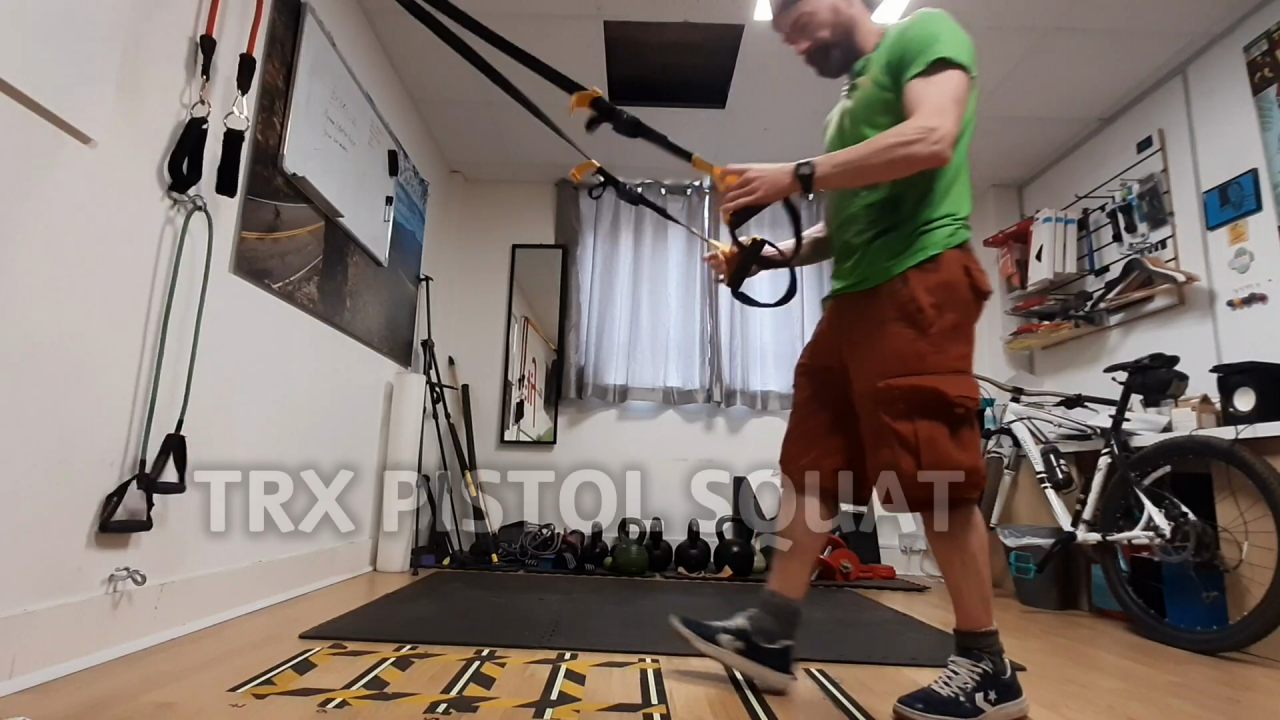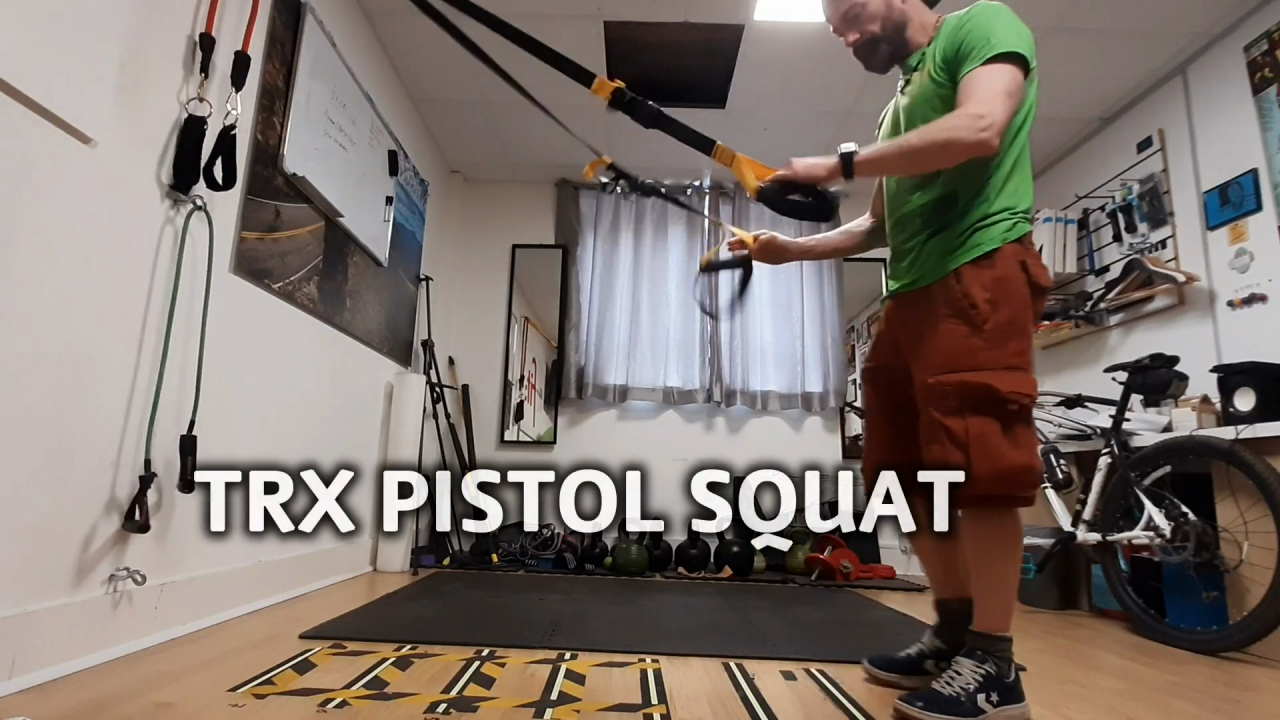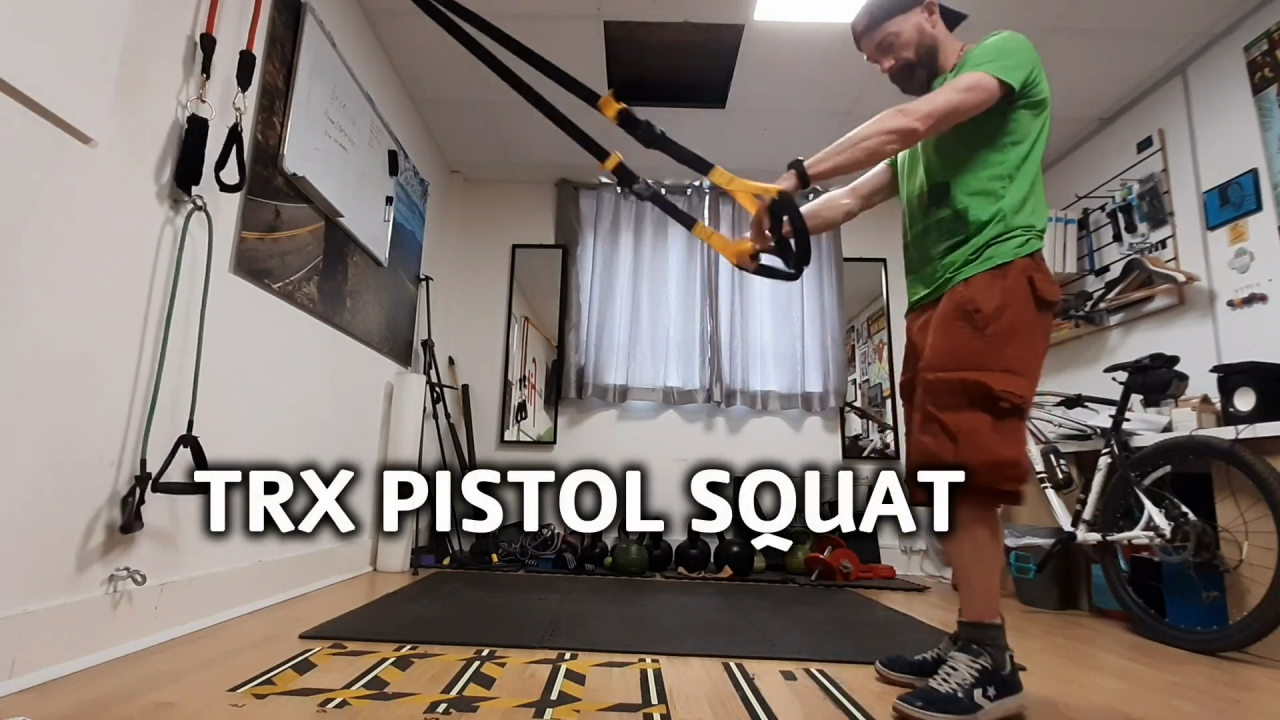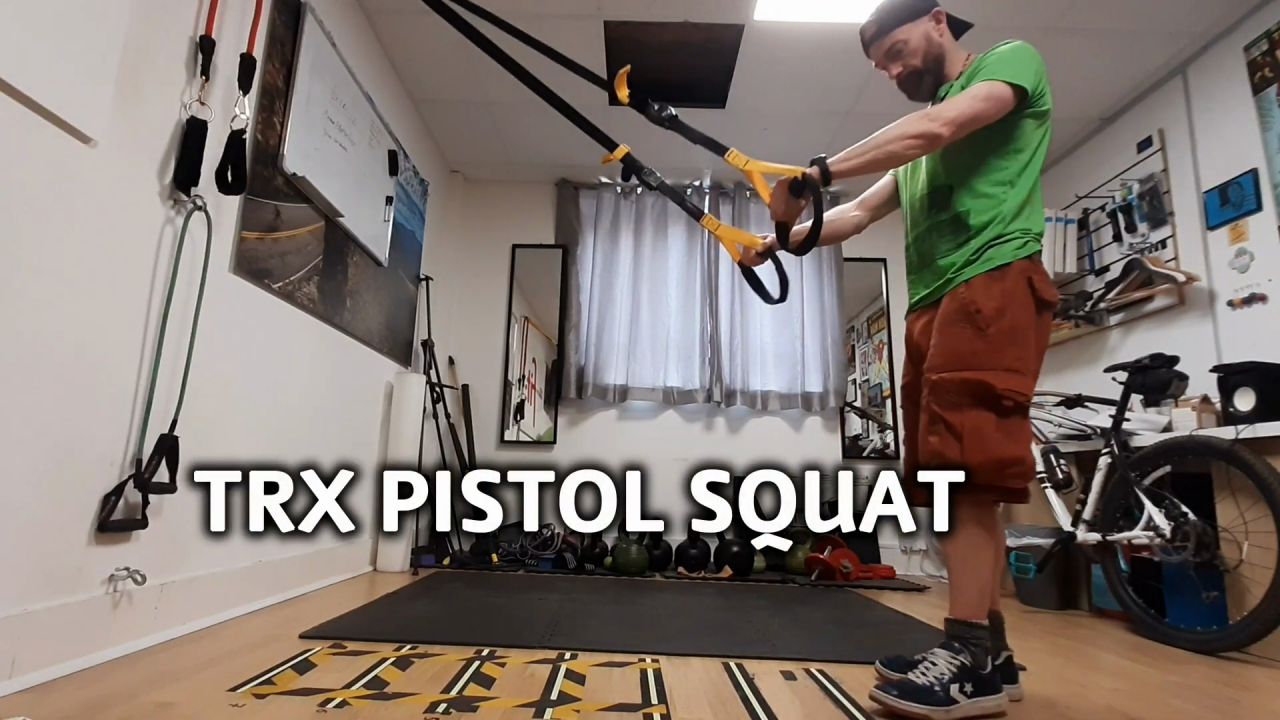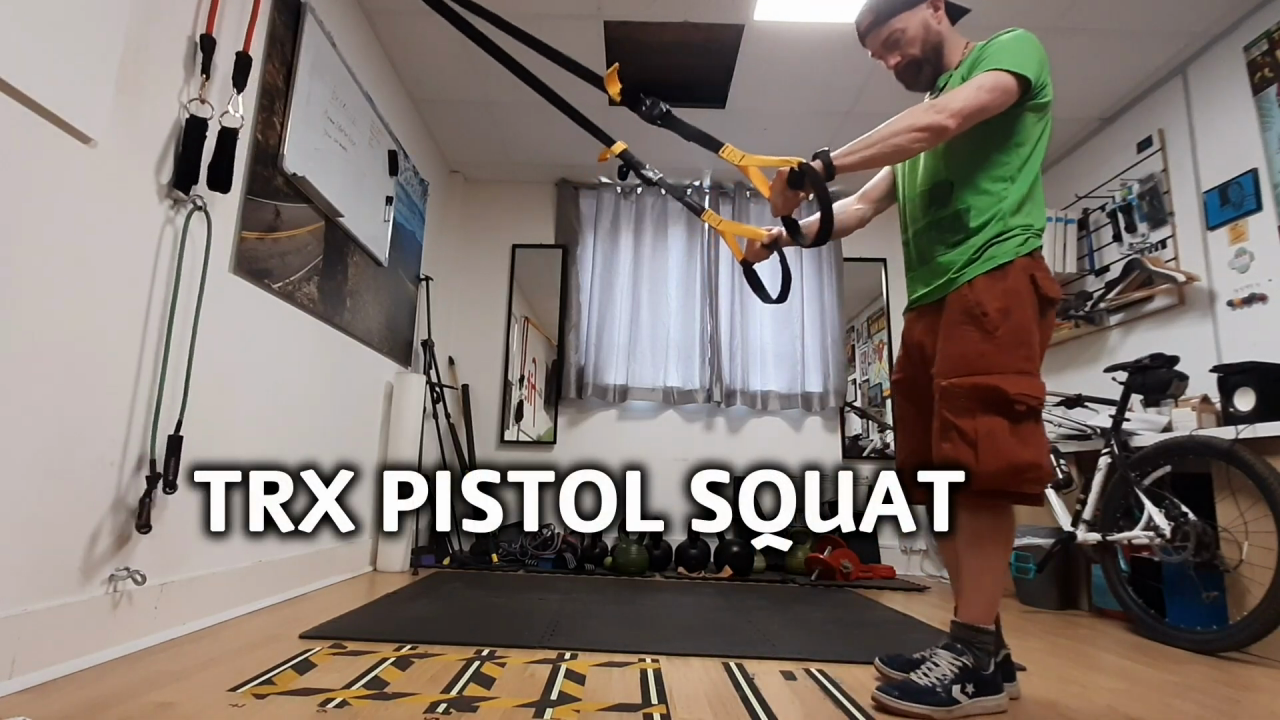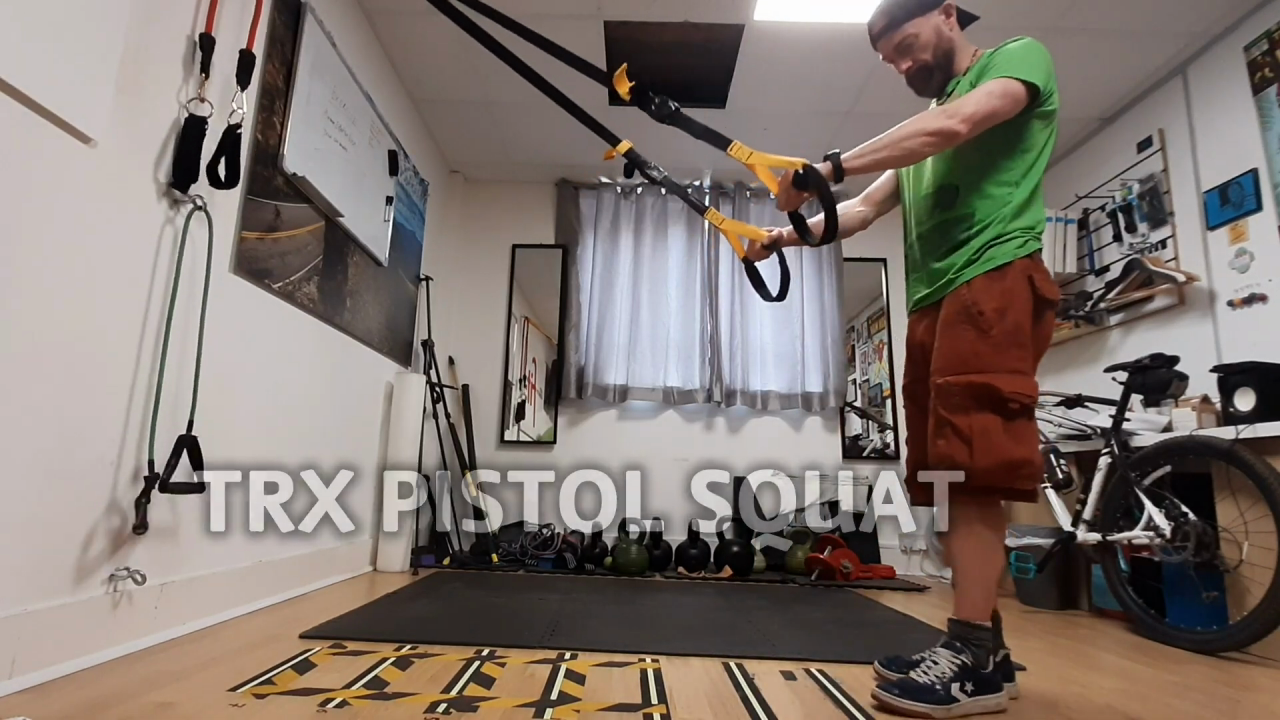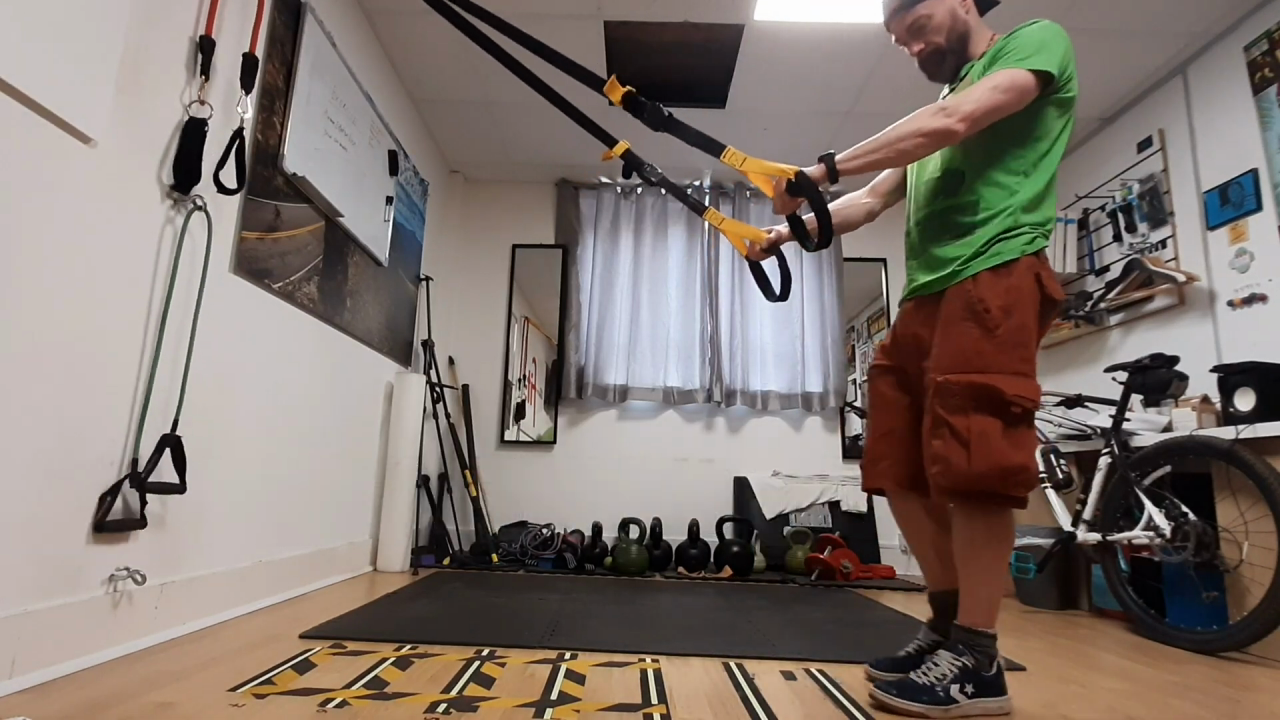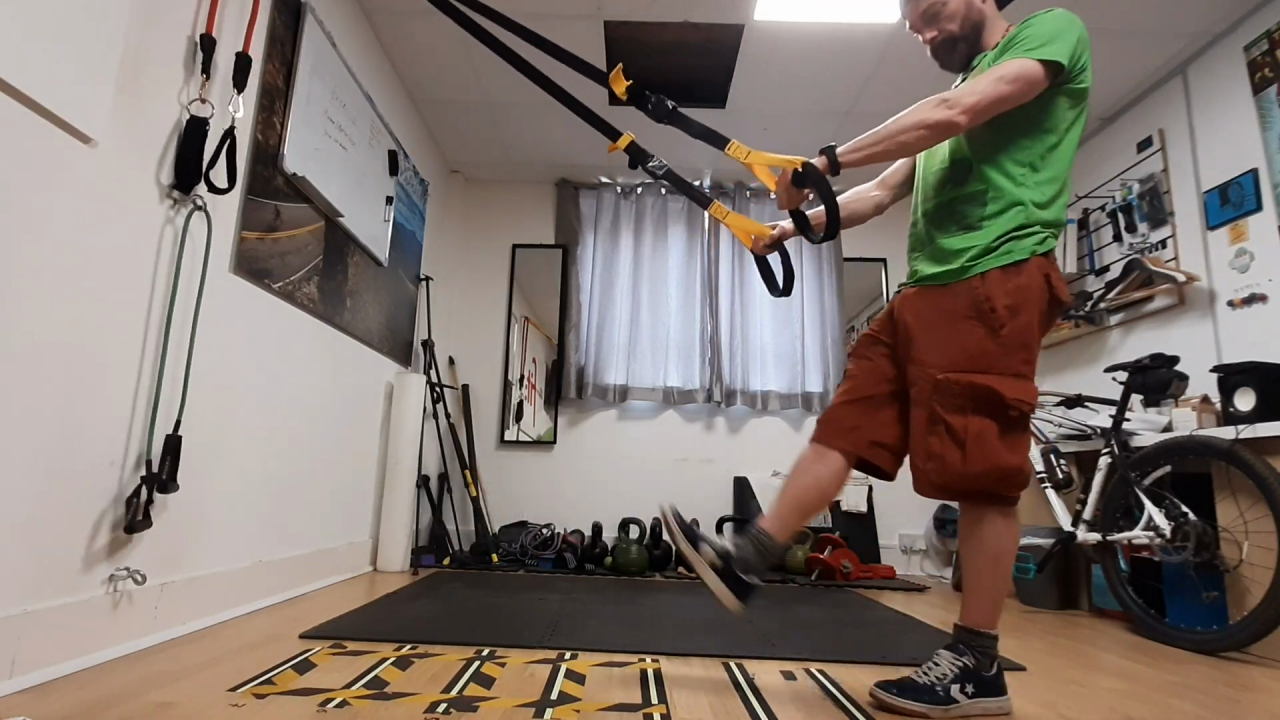
dt=0.5s
person 1, frame 1
right shoulder: (851, 103)
left elbow: (931, 140)
left wrist: (796, 175)
right wrist: (771, 253)
left hip: (918, 282)
right hip: (853, 298)
left knee: (937, 473)
right knee: (816, 466)
right ankle: (770, 633)
person 1, frame 2
right shoulder: (901, 104)
left elbow: (979, 130)
right elbow: (881, 225)
left wrist: (841, 164)
right wrist: (790, 248)
left hip: (977, 278)
right hip: (909, 296)
left knee: (979, 469)
right knee: (910, 472)
right ankle: (956, 634)
person 1, frame 3
right shoulder: (925, 132)
left elbow: (909, 124)
right elbow: (850, 202)
left wrist: (799, 172)
right wrist: (775, 231)
left hip: (995, 282)
right hip: (934, 302)
left knee: (965, 461)
right knee: (945, 472)
left ankle: (986, 662)
right ankle: (978, 645)
person 1, frame 4
left shoulder: (1014, 61)
right shoulder: (923, 145)
left elbow: (936, 128)
right elbow: (859, 214)
left wrist: (819, 170)
right wrist: (781, 241)
left hip: (993, 284)
right hip: (933, 304)
left knee: (971, 462)
right knee: (945, 474)
left ankle: (970, 660)
right ankle: (987, 646)
person 1, frame 5
right shoulder: (916, 131)
left elbow: (942, 120)
right elbow: (859, 207)
left wrist: (819, 165)
right wrist: (785, 235)
left hip: (993, 282)
right hip: (930, 301)
left knee: (981, 464)
right knee: (940, 471)
left ankle: (976, 660)
right ankle: (975, 643)
person 1, frame 6
left shoulder: (1020, 58)
right shoulder: (923, 130)
left elbow: (954, 125)
right elbow: (863, 210)
left wrist: (828, 166)
right wrist: (791, 234)
left hip: (995, 283)
right hip: (934, 304)
left knee: (974, 466)
right knee: (945, 475)
left ankle: (973, 658)
right ankle: (979, 644)
person 1, frame 7
right shoulder: (940, 104)
left elbow: (951, 123)
right elbow: (871, 200)
left wrist: (824, 167)
right wrist: (792, 231)
left hip: (993, 284)
right hip: (924, 299)
left knee: (972, 471)
right knee: (900, 471)
right ankle: (948, 629)
person 1, frame 8
right shoulder: (958, 92)
left elbow: (955, 112)
right elbow: (882, 192)
left wrist: (827, 159)
right wrist: (800, 224)
left hip: (994, 286)
right hip: (923, 292)
left knee: (979, 472)
right knee: (842, 433)
right ankle: (746, 561)
